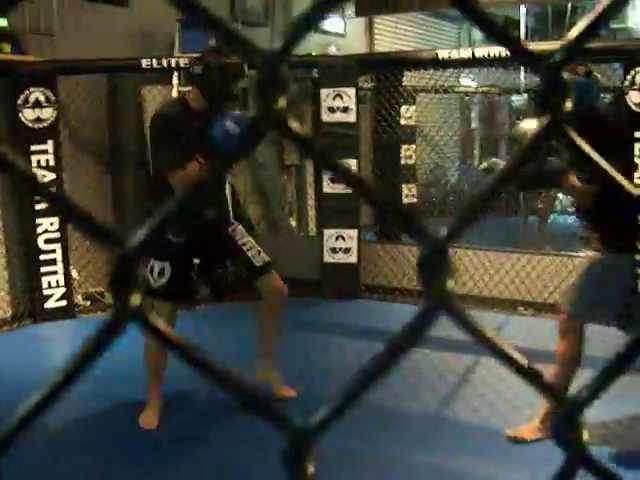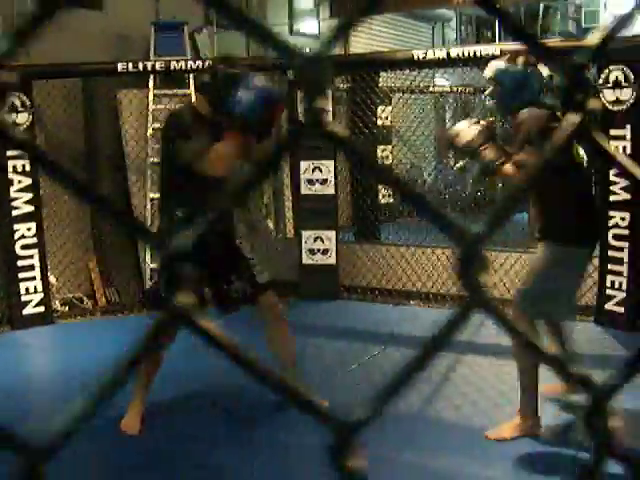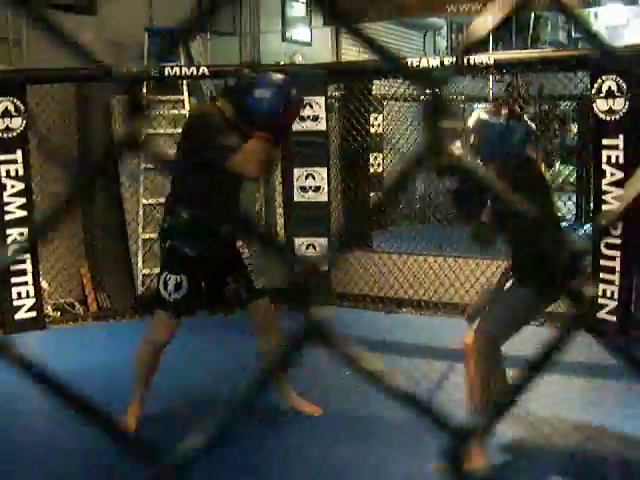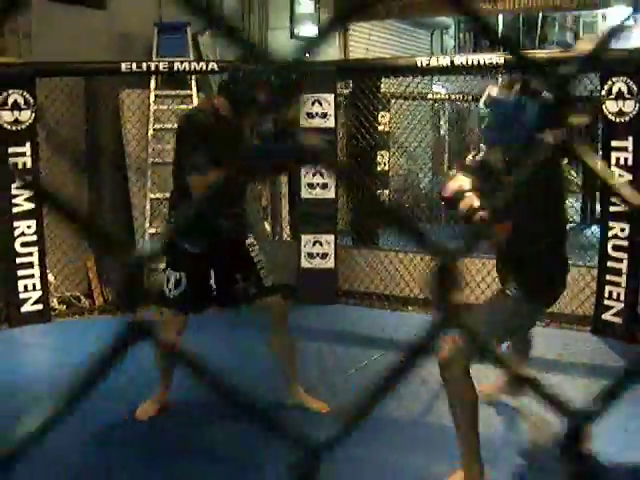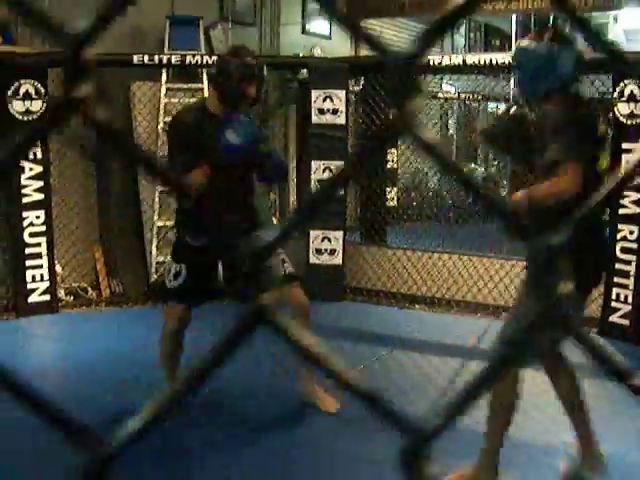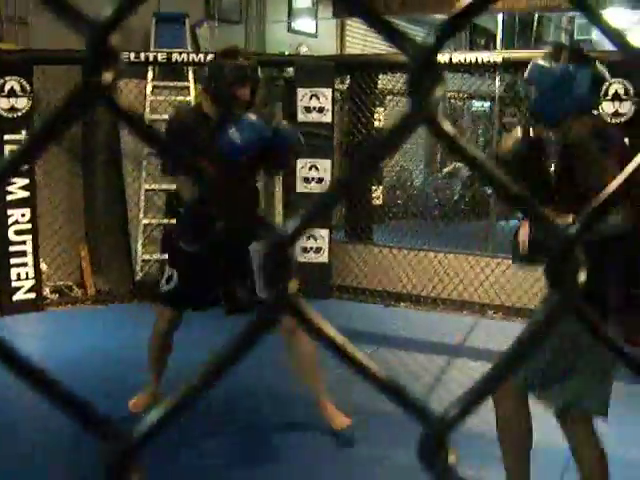
dt=0.2s
person 1, frame 1
left shoulder: (596, 130)
right shoulder: (602, 126)
left elbow: (590, 193)
left wrist: (553, 169)
left knee: (570, 322)
left ankle: (547, 421)
person 1, frame 2
left shoulder: (532, 119)
right shoulder: (534, 118)
left elbow: (520, 175)
left wrist: (485, 149)
right wrist: (485, 140)
left hip: (568, 232)
right hip: (566, 226)
left knee: (521, 315)
right knee: (544, 306)
left ankle: (528, 416)
person 1, frame 3
left shoulder: (513, 175)
right shoulder: (520, 165)
left elbow: (485, 234)
left wrist: (469, 200)
left hip: (541, 275)
right hip: (535, 267)
left knee: (475, 345)
right knee: (480, 315)
left ankle: (478, 454)
right ankle: (498, 389)
person 1, frame 4
left shoulder: (522, 162)
right shoulder: (537, 154)
left elbow: (499, 233)
left wrist: (469, 205)
right wrist: (476, 179)
left hip: (530, 279)
right hip: (539, 272)
left knee: (451, 355)
right knee: (515, 326)
right ankle: (513, 379)
person 1, frame 5
left shoulder: (560, 112)
right shoulder: (570, 112)
left elbow: (568, 183)
left wrist: (522, 200)
right wrist: (513, 136)
left hip: (564, 261)
right hip: (571, 256)
right knee: (545, 350)
person 1, frame 6
left shoulder: (583, 134)
right shoulder: (574, 137)
right elbow: (564, 206)
left wrist: (549, 230)
right wrist: (530, 173)
left hip: (594, 299)
left knee: (509, 386)
right knee: (572, 411)
person 2, frame 1
left shoulder: (215, 111)
right shoulder: (170, 117)
left elbow: (220, 168)
right elbow: (181, 183)
right wrist: (212, 150)
left hip: (217, 219)
right hip: (175, 227)
left knee: (273, 290)
right knee: (161, 318)
left ankle: (268, 368)
right ankle: (154, 400)
person 2, frame 2
left shoulder: (220, 120)
right shoulder: (182, 122)
left elbow: (257, 155)
right elbow: (218, 166)
left wrist: (265, 123)
right wrist: (243, 125)
left hip: (221, 233)
left knee: (273, 309)
right knee: (165, 329)
right ankle: (137, 403)
person 2, frame 3
left shoulder: (239, 124)
right shoulder: (205, 122)
left elbow: (264, 162)
right elbow: (249, 167)
left wrist: (282, 120)
right wrist: (266, 125)
left hip: (224, 235)
right hip: (186, 238)
left knee: (266, 315)
right knee: (163, 331)
left ankle: (287, 392)
right ankle: (136, 402)
person 2, frame 4
left shoulder: (246, 123)
right shoulder: (196, 123)
left elbow: (264, 167)
right elbow: (199, 187)
left wrist: (270, 157)
right wrist: (239, 161)
left hip: (233, 231)
right hip: (192, 236)
left knee: (278, 310)
right knee: (172, 326)
left ankle: (294, 389)
right ankle: (162, 392)
person 2, frame 5
left shoulder: (245, 120)
right shoulder: (187, 122)
right elbow: (187, 186)
left wrist: (269, 164)
right wrist: (218, 158)
left hip: (244, 224)
right hip: (198, 231)
left knee: (296, 302)
right knee: (175, 319)
left ankle: (310, 383)
right ankle: (171, 387)
person 2, frame 6
left shoulder: (249, 122)
right shoulder: (184, 124)
left elbow: (276, 166)
right elbow: (191, 189)
left wrist: (283, 148)
right wrist: (221, 157)
left hip: (244, 233)
right hip: (195, 235)
left knee: (289, 319)
right knee: (165, 321)
left ankle: (324, 403)
right ankle: (153, 387)
